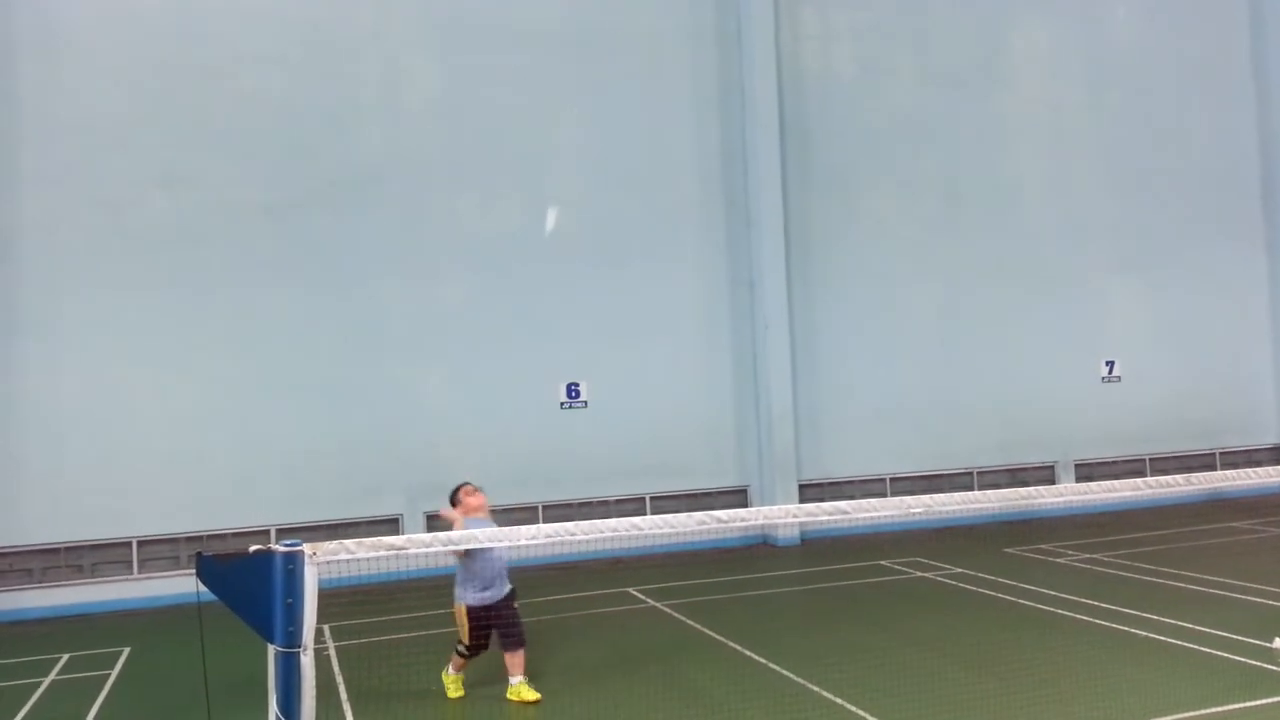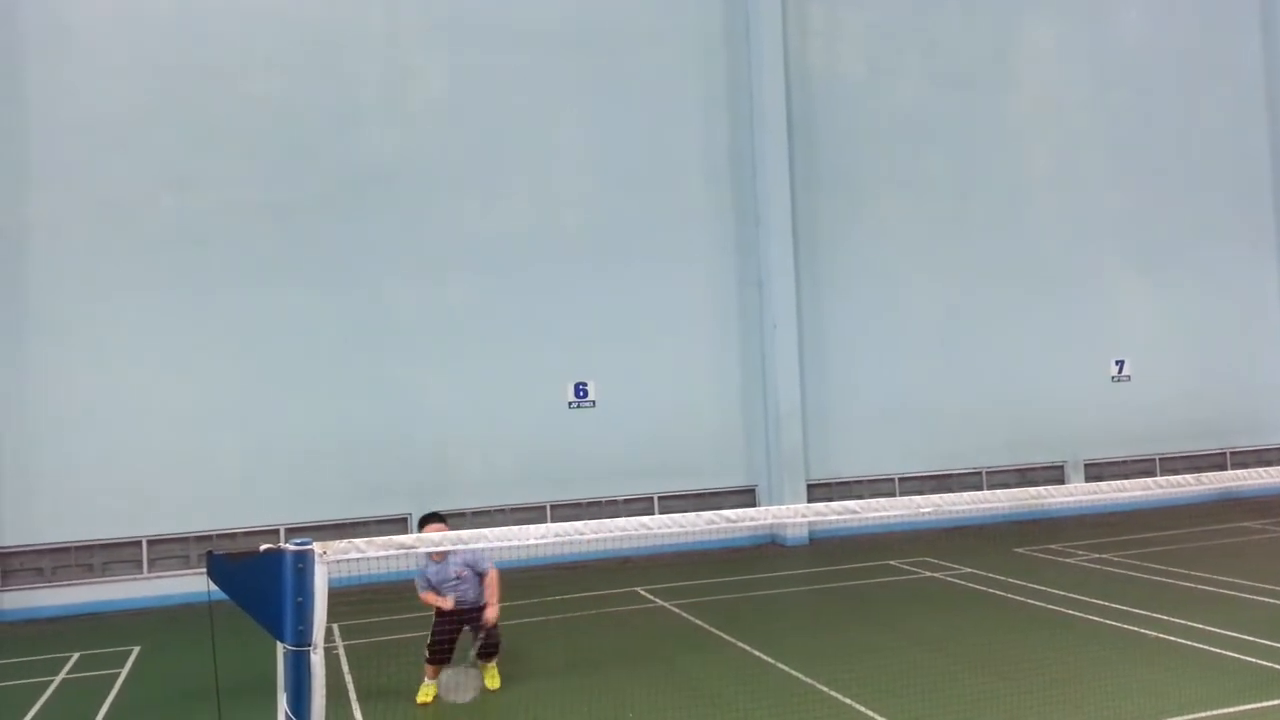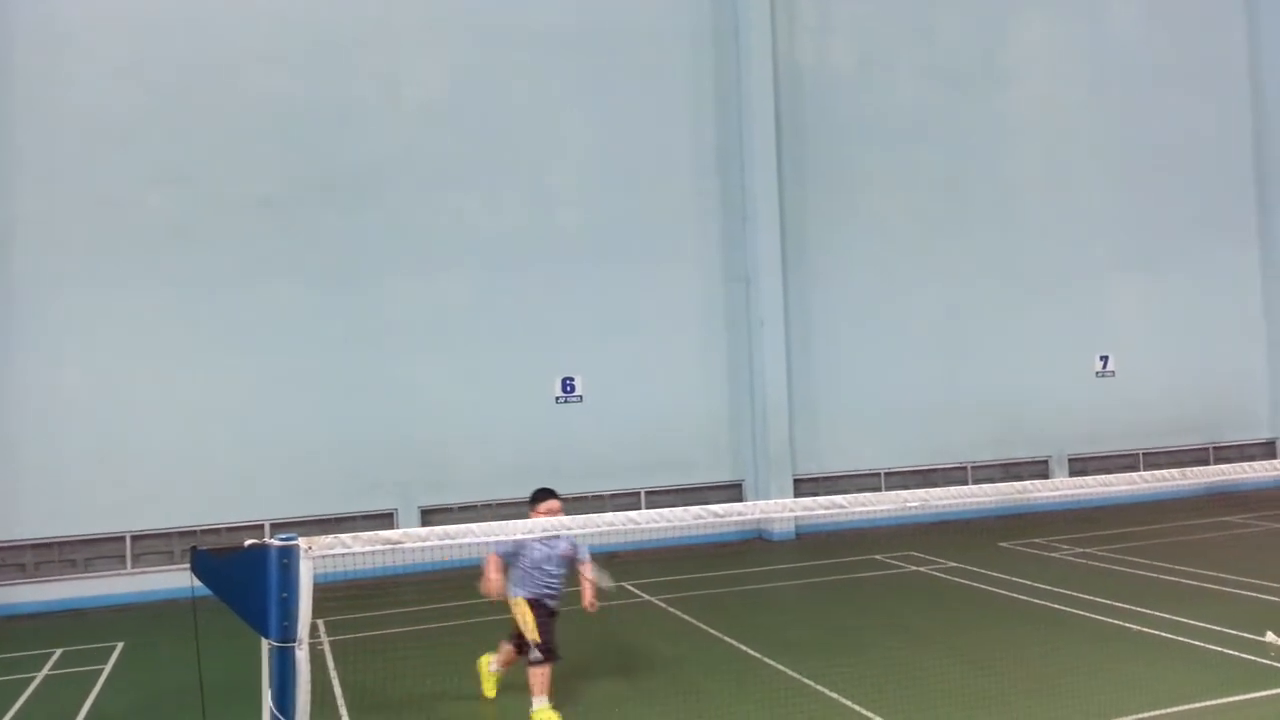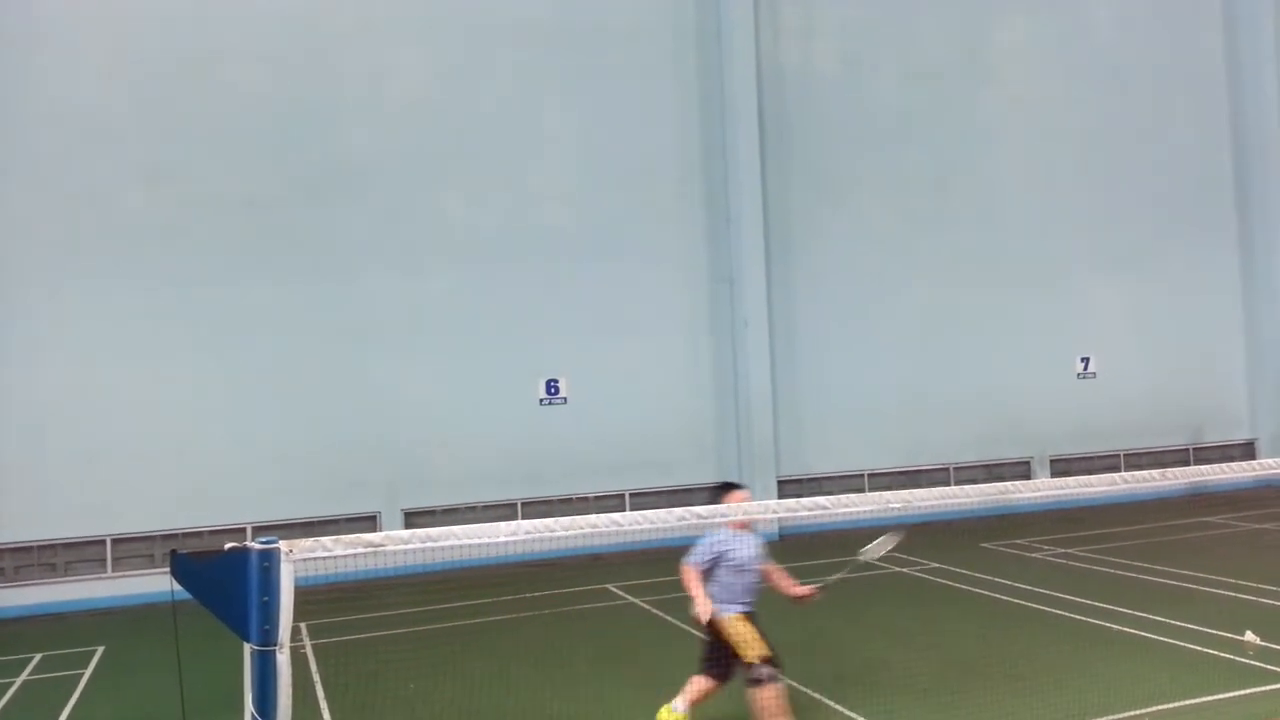
dt=0.5s
person 1, frame 1
left shoulder: (487, 521)
right shoulder: (465, 525)
left wrist: (477, 517)
right wrist: (457, 519)
left hip: (501, 593)
right hip: (471, 599)
left knee: (514, 638)
right knee: (470, 646)
left ankle: (518, 686)
right ankle: (451, 675)
person 1, frame 2
left shoulder: (466, 551)
right shoulder: (426, 567)
left elbow: (490, 572)
right elbow: (423, 592)
left wrist: (493, 605)
right wrist: (440, 601)
left hip: (480, 604)
right hip: (449, 609)
left knee: (489, 645)
right knee: (436, 649)
left ankle: (489, 665)
right ankle: (430, 684)
person 1, frame 3
left shoulder: (569, 537)
right shoulder: (521, 537)
left elbow: (584, 563)
right elbow: (495, 556)
left wrist: (588, 591)
right wrist: (493, 576)
left hip: (549, 601)
right hip: (526, 599)
left knee: (523, 643)
right knee: (541, 650)
left ankle: (492, 665)
person 1, frame 4
left shoulder: (753, 537)
right shoulder: (716, 539)
left elbow: (767, 568)
right elbow: (689, 567)
left wrist: (792, 589)
right wrist: (701, 598)
left hip: (736, 612)
right hip: (725, 612)
left knee: (714, 672)
right knee: (764, 668)
